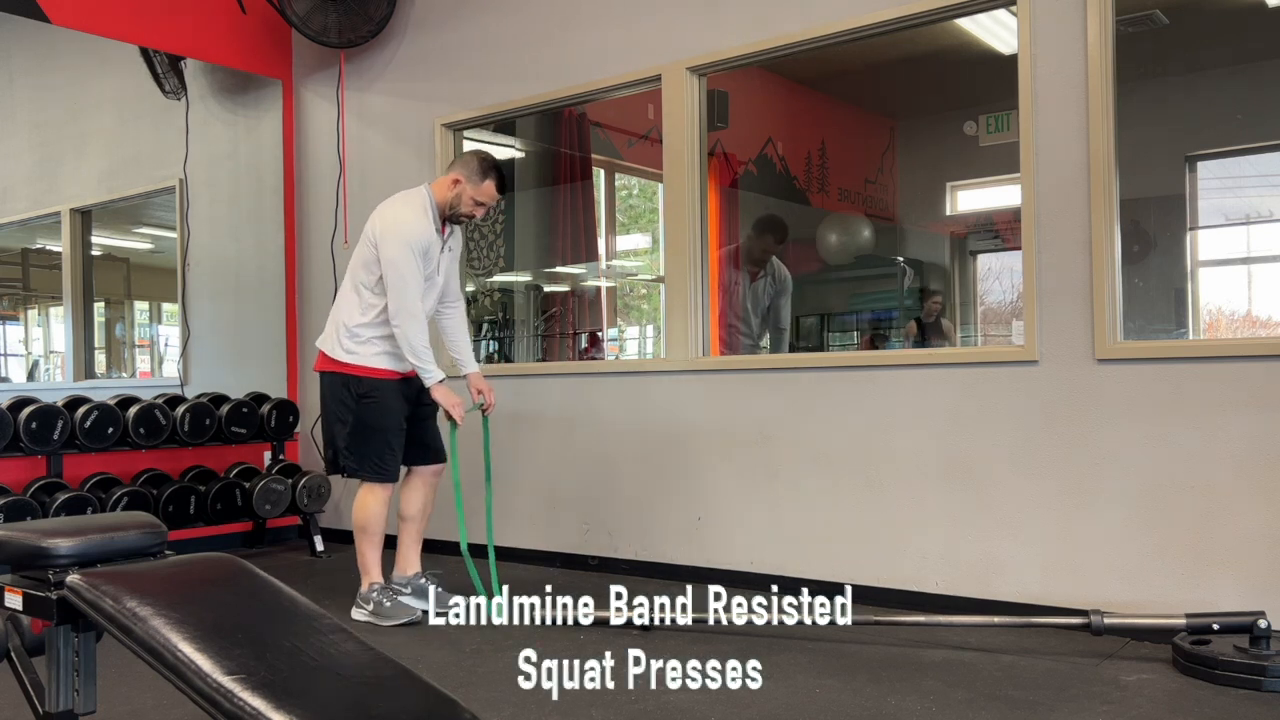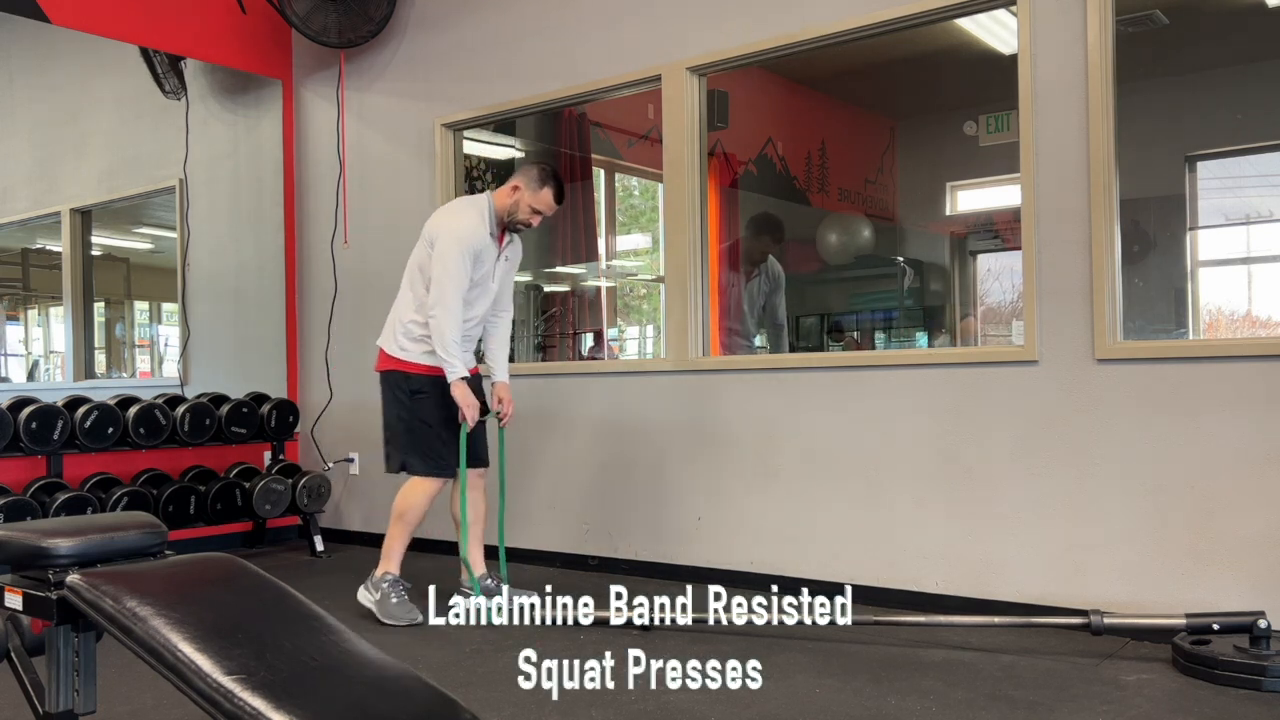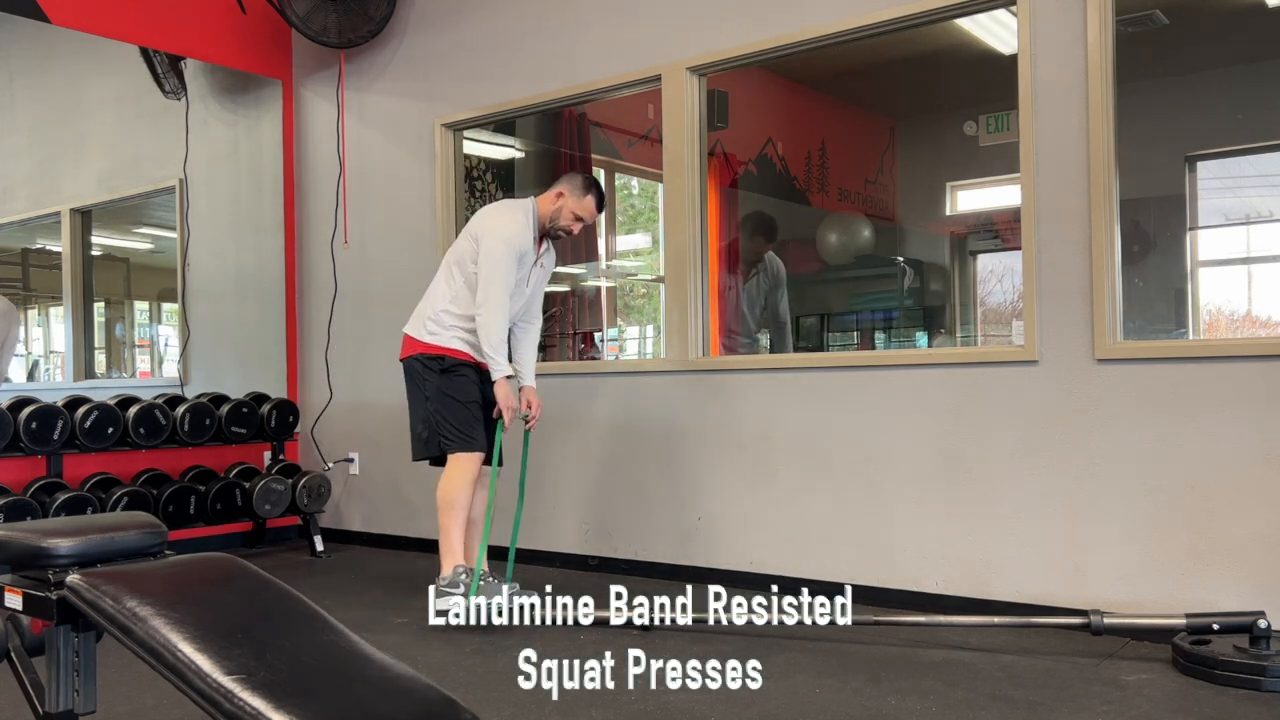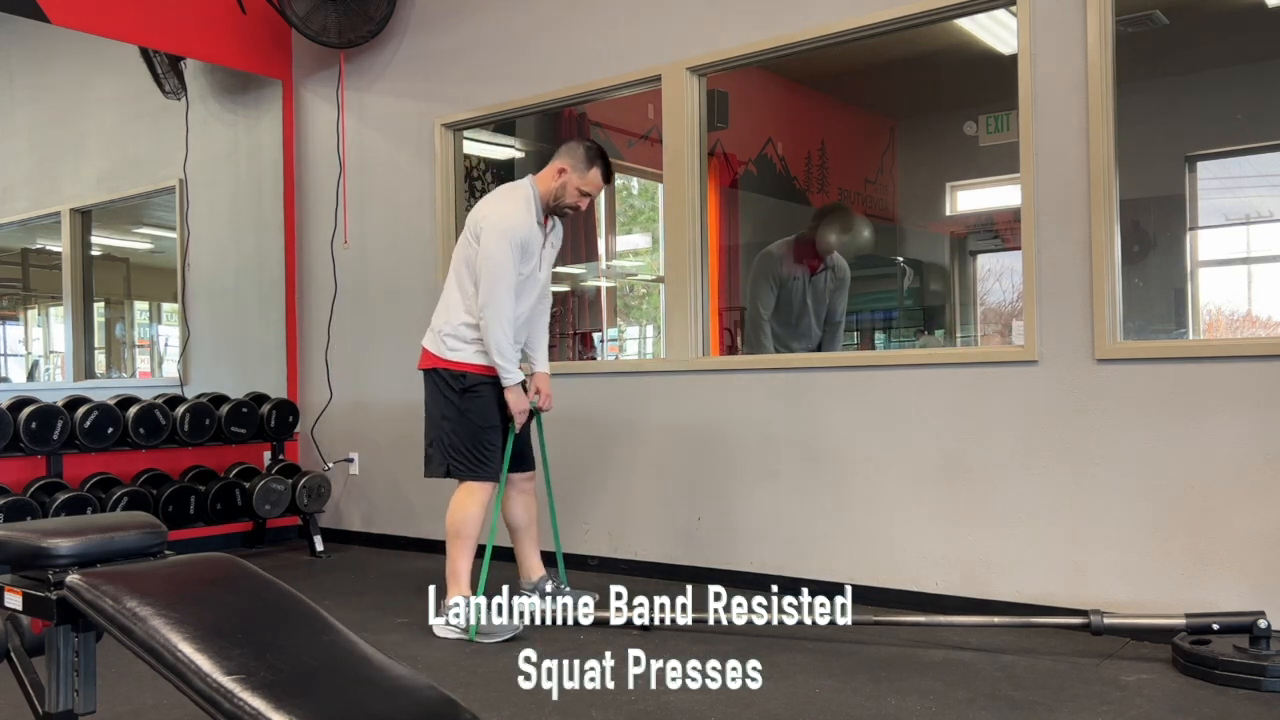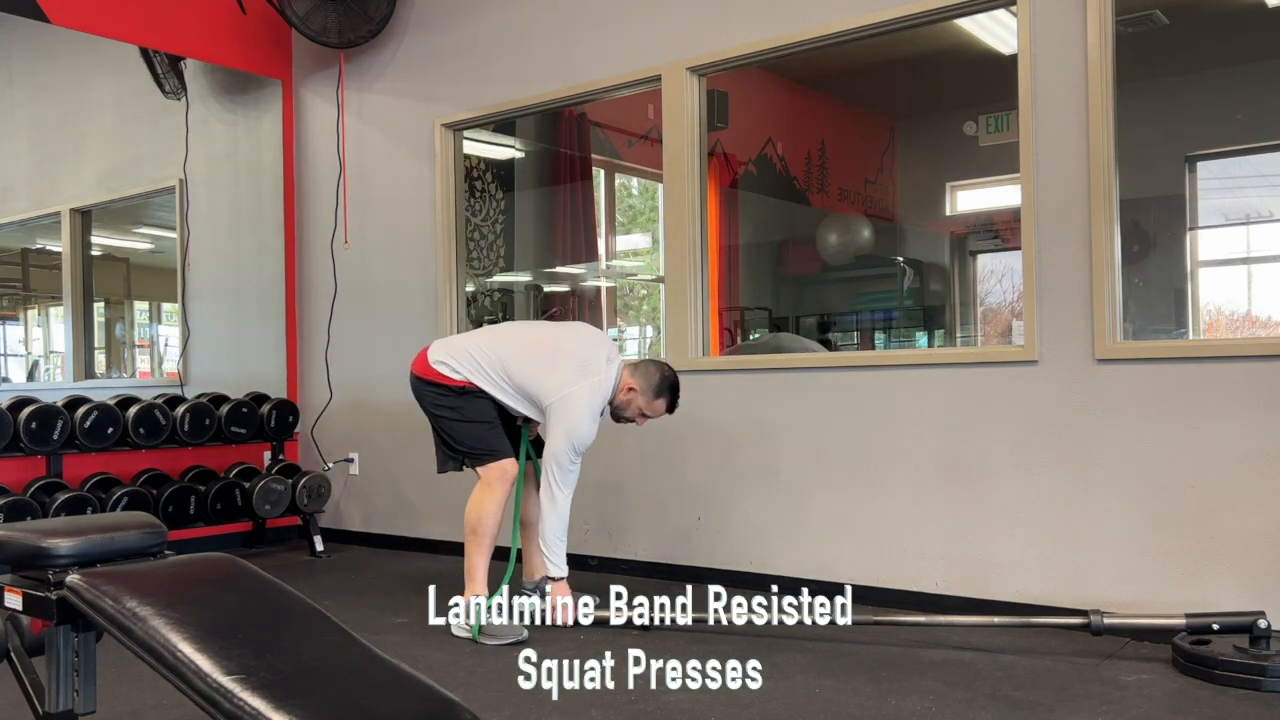
dt=1s
person 1, frame 1
left shoulder: (450, 231)
right shoulder: (404, 220)
left elbow: (450, 305)
right elbow: (405, 314)
left wrist: (471, 370)
right wrist: (436, 382)
left hip: (400, 365)
right hip: (358, 362)
left knee: (427, 465)
right knee: (379, 476)
left ankle: (407, 576)
right ankle: (371, 591)
person 1, frame 2
left shoulder: (512, 244)
right shoulder: (461, 224)
left elbow: (499, 314)
right elbow: (443, 309)
left wrist: (500, 378)
right wrist: (457, 380)
left hip: (456, 366)
right hip: (414, 362)
left knee: (473, 470)
right knee: (430, 473)
left ankle: (476, 579)
right ankle: (383, 580)
person 1, frame 3
left shoulder: (546, 253)
right shoulder: (505, 223)
left elbow: (527, 321)
right elbow: (491, 306)
left wrist: (528, 382)
right wrist: (502, 378)
left hip: (472, 357)
right hip: (437, 348)
left knee: (483, 463)
right knee: (466, 454)
left ankle: (476, 575)
right ankle: (452, 578)
person 1, frame 4
left shoulder: (551, 223)
right shoulder: (508, 215)
right elbow: (493, 308)
left wrist: (540, 369)
right wrist: (511, 382)
left hip: (496, 364)
right hip: (462, 363)
left knee: (522, 475)
right knee: (479, 479)
left ankle: (534, 581)
right ankle: (456, 608)
person 1, frame 5
left shoulder: (606, 350)
right shoulder: (579, 408)
right elbow: (557, 492)
right wrist: (559, 576)
left hip: (469, 370)
right hip: (443, 376)
left knee: (538, 467)
right knee: (501, 471)
left ankle: (536, 583)
right ankle: (474, 607)
